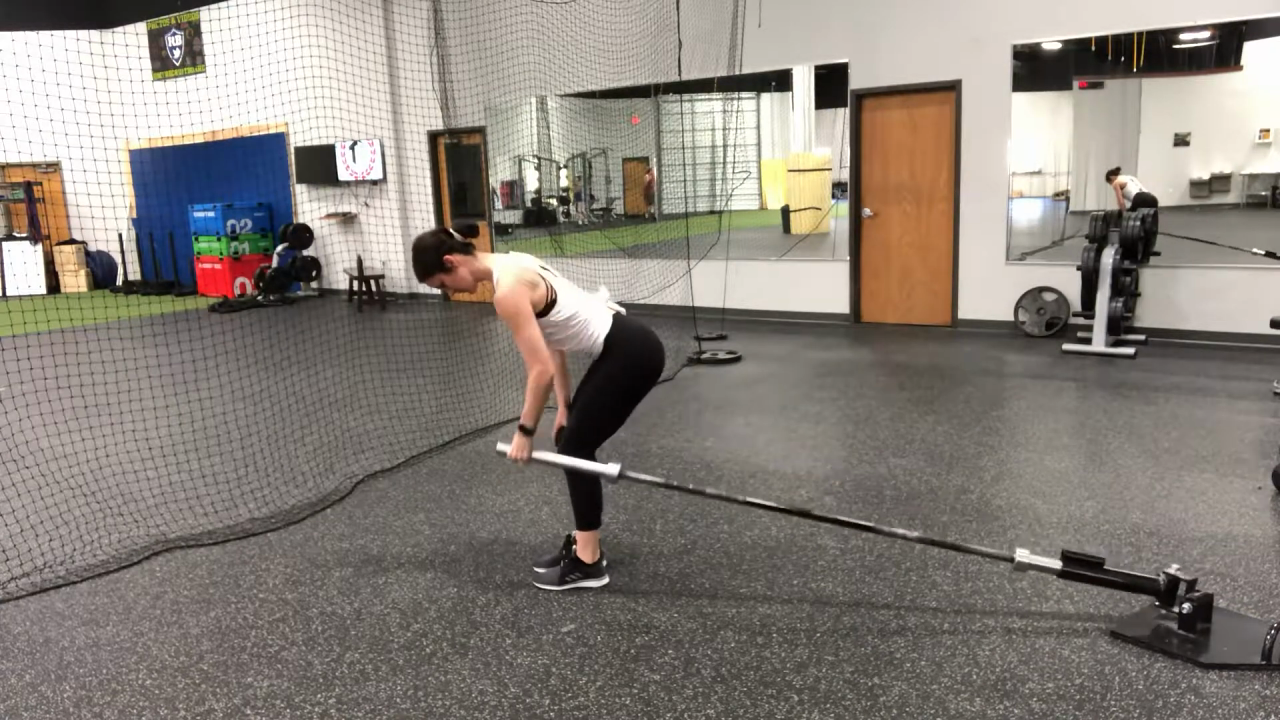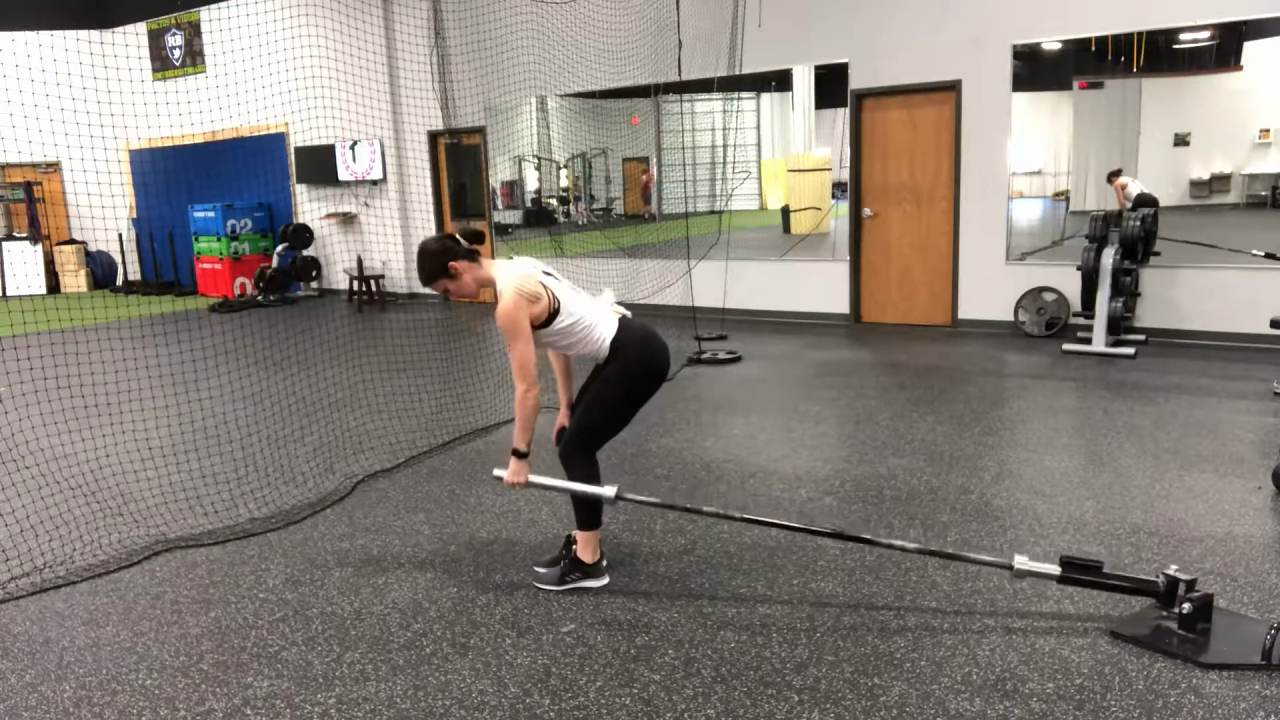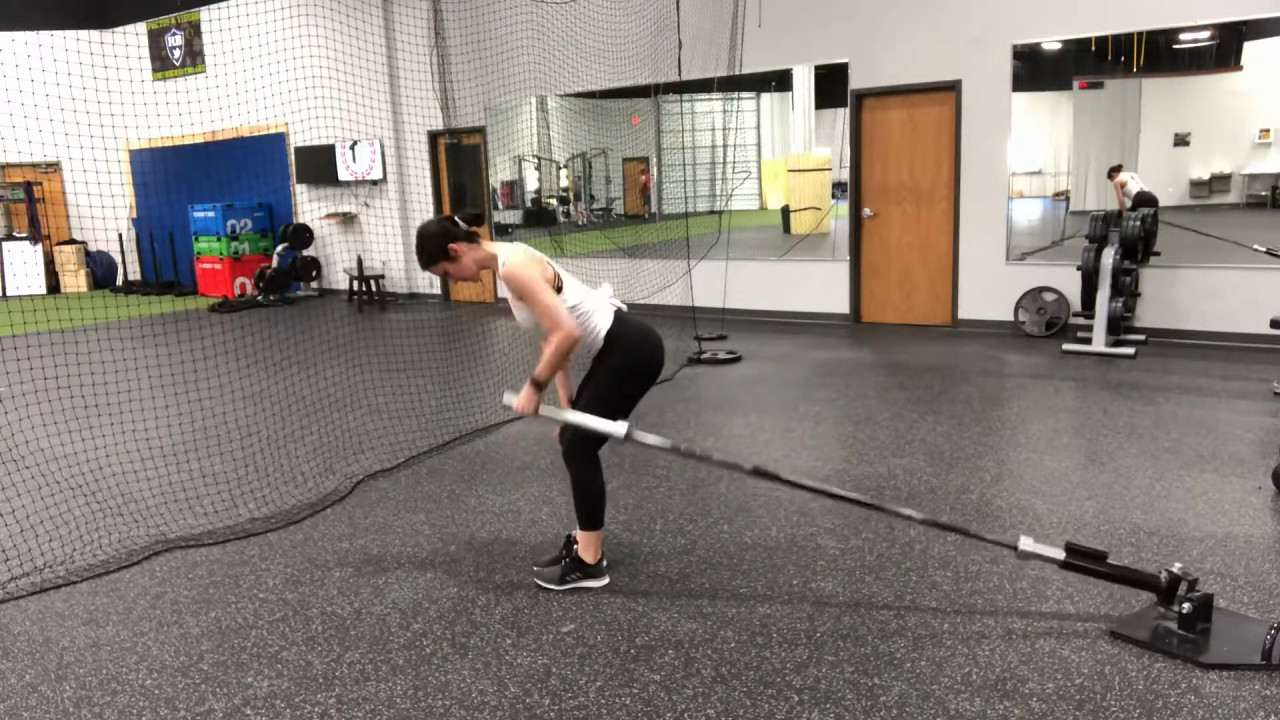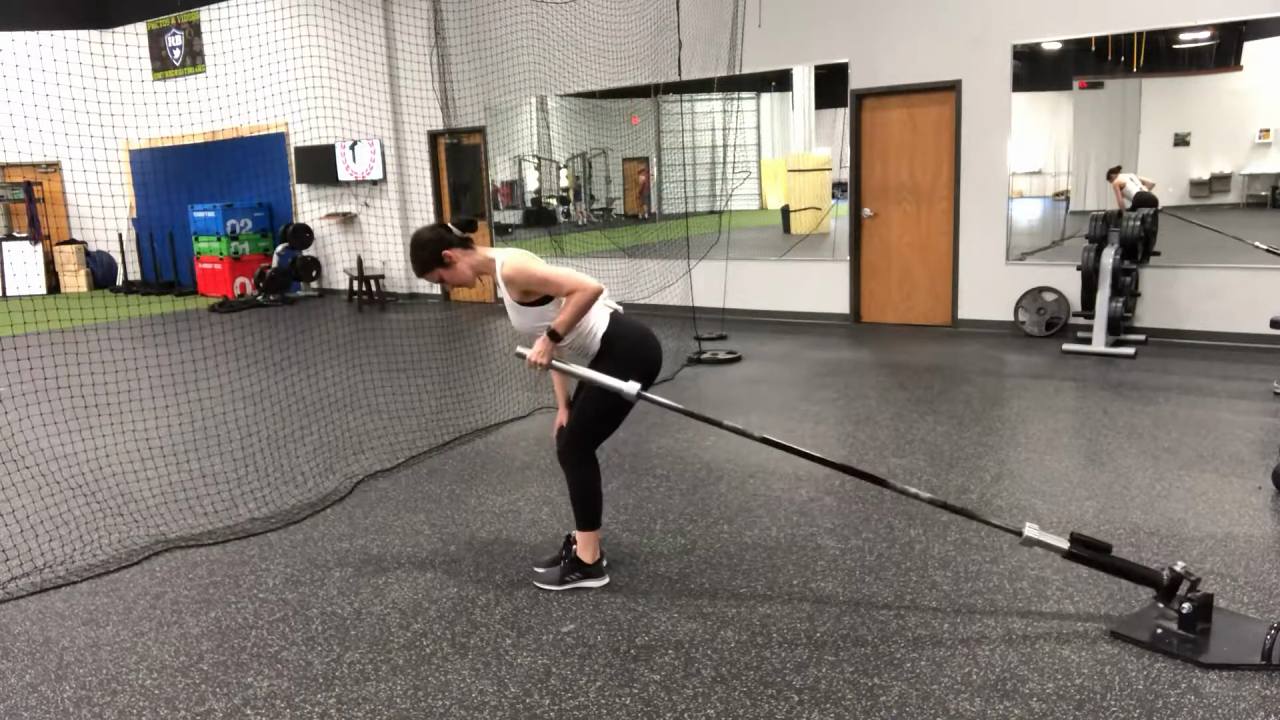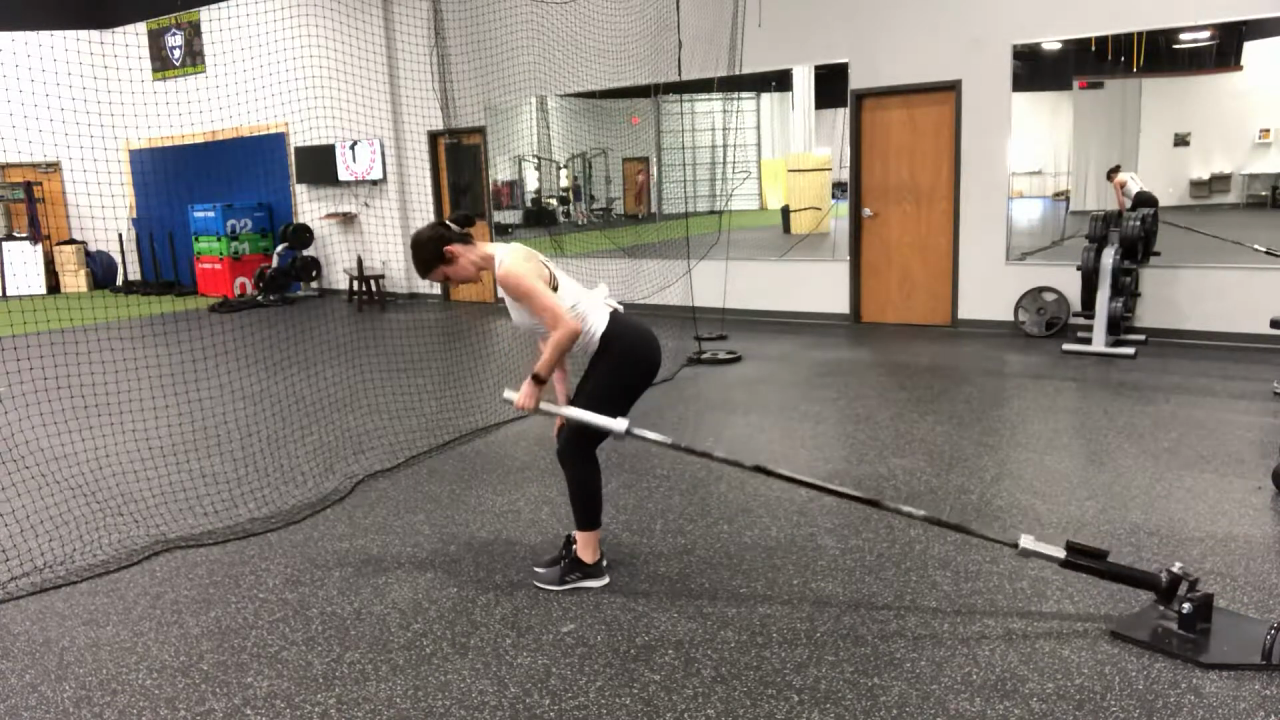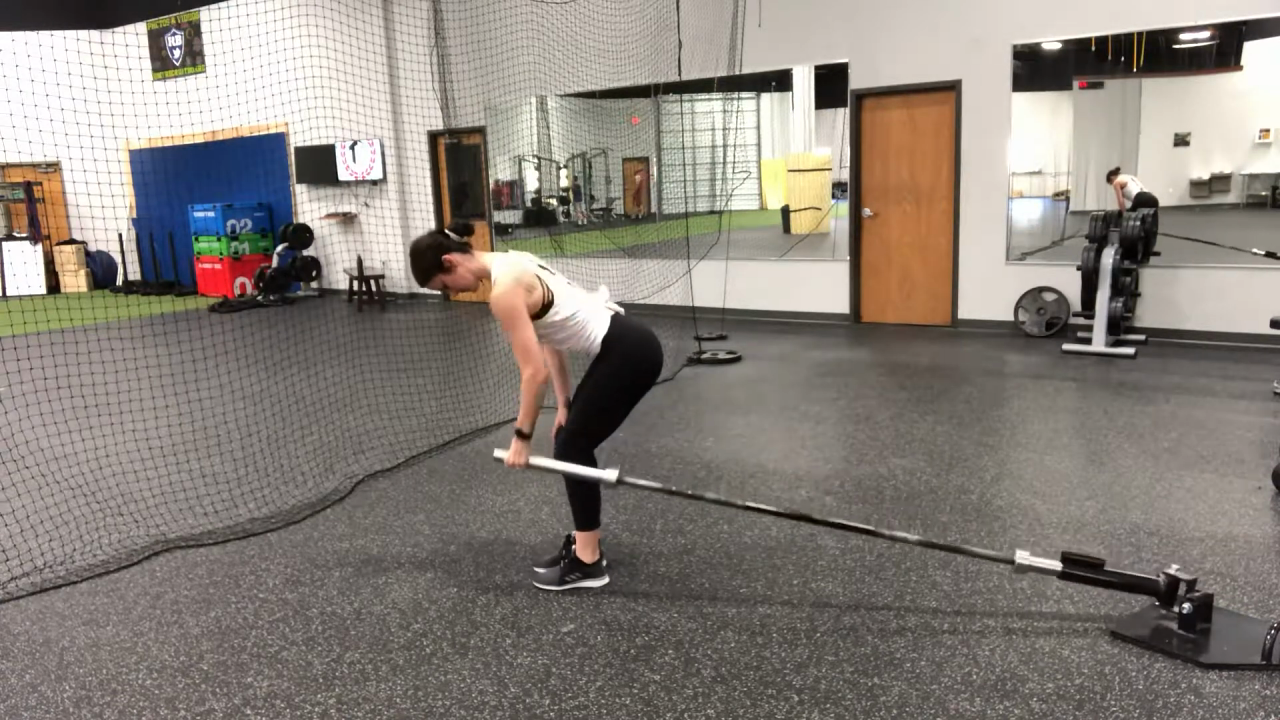
dt=0.3s
person 1, frame 1
left shoulder: (508, 289)
right shoulder: (511, 265)
left elbow: (539, 371)
right elbow: (553, 335)
left wrist: (524, 432)
right wrist: (564, 406)
left hip: (632, 354)
right hip: (621, 346)
left knee: (575, 447)
right knee: (570, 439)
left ankle: (588, 562)
right ankle: (583, 542)
person 1, frame 2
left shoulder: (511, 300)
right shoulder: (517, 269)
left elbow: (527, 388)
left wrist: (519, 456)
right wrist: (566, 407)
left hip: (637, 357)
right hip: (624, 348)
left knee: (576, 449)
right knee: (571, 439)
left ankle: (588, 562)
right ankle: (583, 544)
person 1, frame 3
left shoulder: (513, 267)
right shoulder: (511, 261)
left elbow: (567, 333)
right elbow: (558, 332)
left wrist: (535, 388)
right wrist: (566, 401)
left hip: (631, 350)
right hip: (618, 346)
left knee: (579, 447)
right knee: (574, 441)
left ankle: (589, 563)
right ankle: (584, 542)
person 1, frame 4
left shoulder: (512, 267)
right shoulder: (504, 270)
left elbow: (589, 288)
right elbow: (560, 339)
left wrist: (549, 337)
right wrist: (564, 406)
left hip: (628, 351)
right hip: (613, 349)
left knee: (575, 449)
right knee: (571, 443)
left ankle: (588, 563)
right ankle: (583, 544)
person 1, frame 5
left shoulder: (509, 270)
right shoulder: (511, 259)
left elbow: (567, 329)
right elbow: (556, 332)
left wrist: (534, 383)
right wrist: (564, 401)
left hip: (627, 350)
right hip: (618, 346)
left knee: (575, 448)
right knee: (572, 441)
left ankle: (589, 563)
right ankle: (582, 543)
person 1, frame 6
left shoulder: (504, 290)
right shoulder: (511, 264)
left elbow: (535, 372)
left wrist: (521, 438)
right wrist: (564, 404)
left hip: (630, 354)
right hip: (620, 347)
left knee: (573, 448)
right knee: (569, 442)
left ankle: (587, 562)
right ankle: (582, 543)
